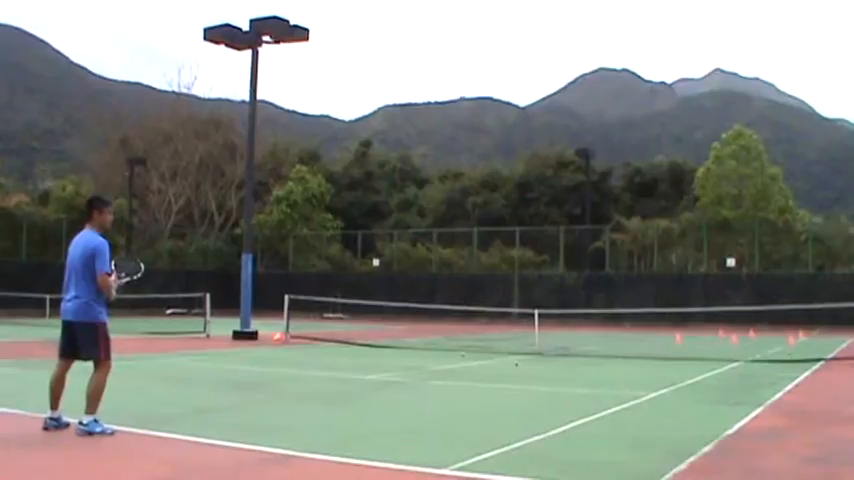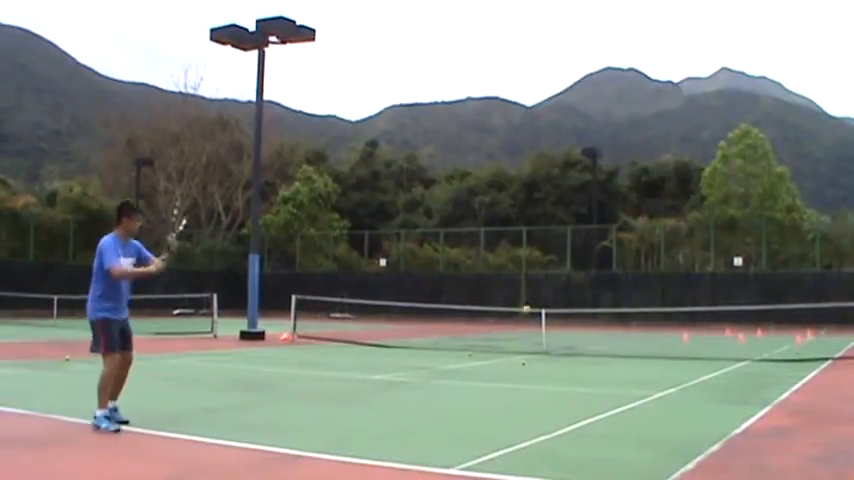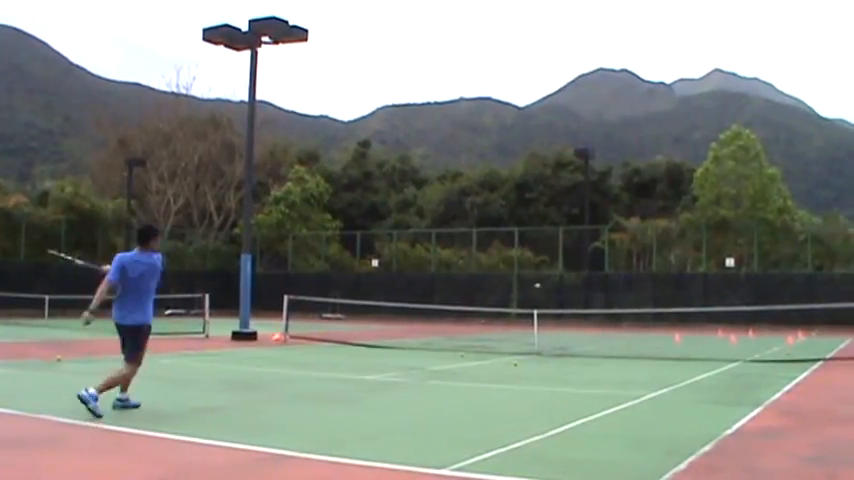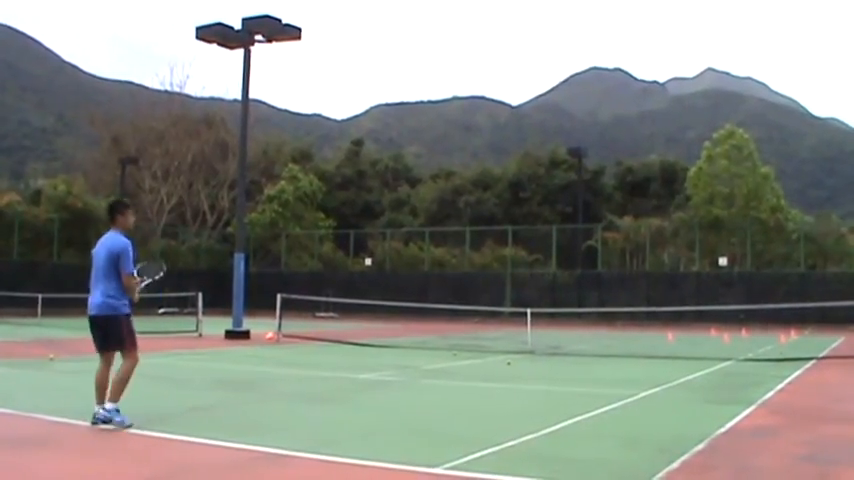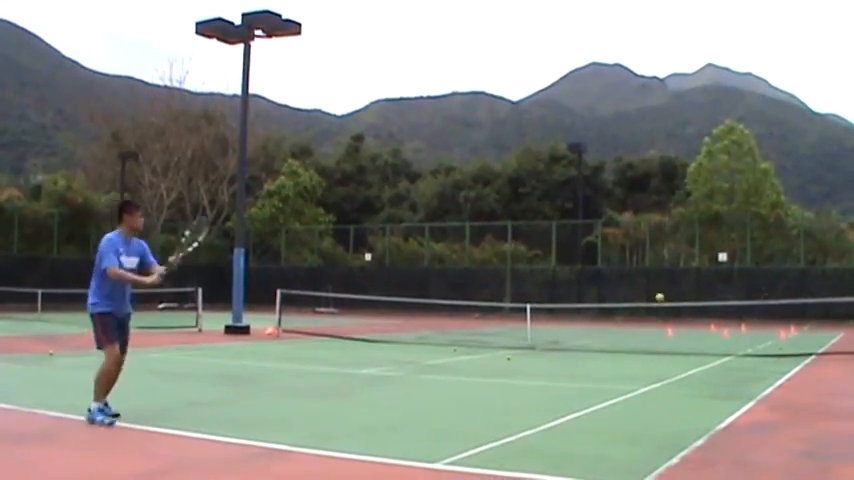
dt=1s
person 1, frame 1
left shoulder: (76, 241)
right shoulder: (99, 243)
right elbow: (102, 281)
left wrist: (110, 281)
right wrist: (111, 293)
left hip: (69, 311)
right hip: (90, 313)
left knee: (63, 364)
right knee: (103, 365)
left ankle: (53, 416)
right ankle: (88, 420)
person 1, frame 2
left shoulder: (134, 245)
right shoulder: (107, 243)
left elbow: (156, 264)
right elbow: (118, 272)
right wrist: (149, 270)
left hip: (121, 313)
right hip: (102, 312)
left knee: (126, 359)
right knee: (113, 361)
left ankle: (111, 406)
right ankle: (101, 414)
person 1, frame 3
left shoulder: (122, 259)
right shoulder: (157, 260)
left elbow: (107, 285)
left wrist: (90, 309)
left hip: (121, 318)
right hip: (140, 321)
left knee: (131, 359)
right knee: (131, 366)
left ankle: (122, 397)
right ankle: (92, 393)
person 1, frame 4
left shoulder: (101, 242)
right shoulder: (123, 243)
right elbow: (127, 280)
left wrist: (130, 287)
right wrist: (134, 294)
left hip: (96, 308)
right hip: (115, 308)
left knee: (105, 360)
right knee: (130, 357)
left ankle: (101, 408)
right ankle: (109, 408)
person 1, frame 5
left shoulder: (140, 245)
right shoulder: (110, 241)
left elbow: (154, 270)
right elbow: (113, 273)
left wrist: (162, 270)
right wrist: (145, 281)
left hip: (122, 309)
right hip: (102, 308)
left knee: (120, 358)
right knee: (112, 357)
left ankle: (102, 401)
right ankle: (95, 407)
